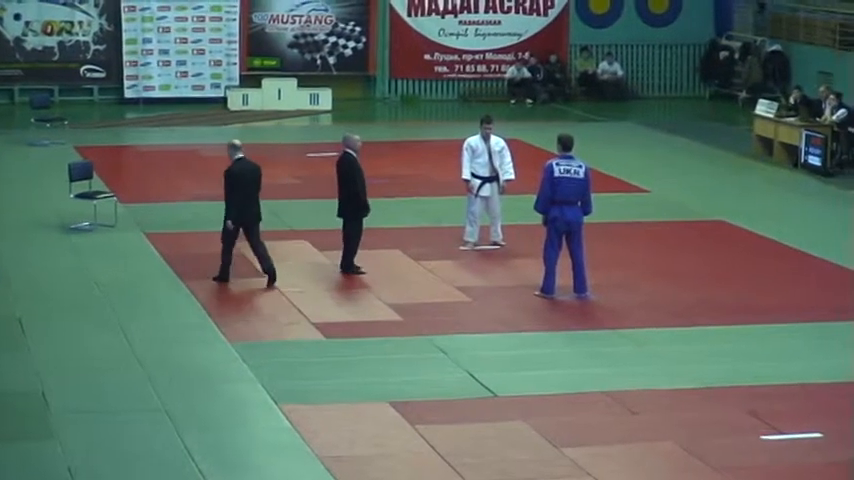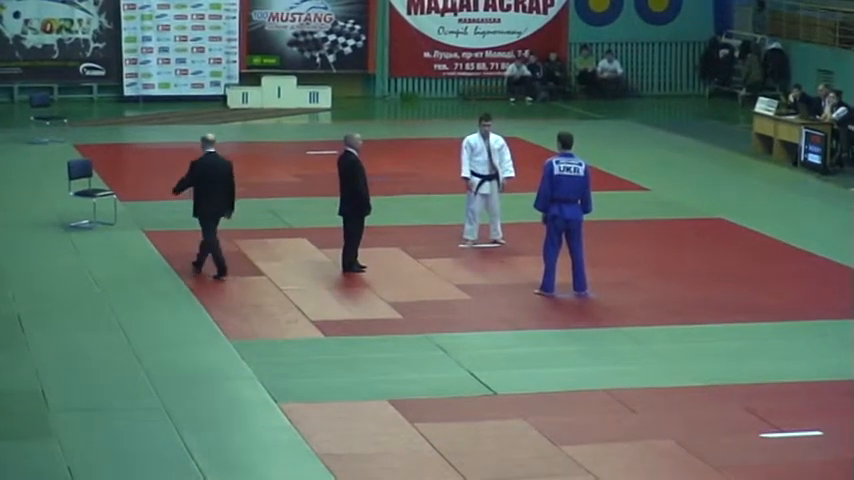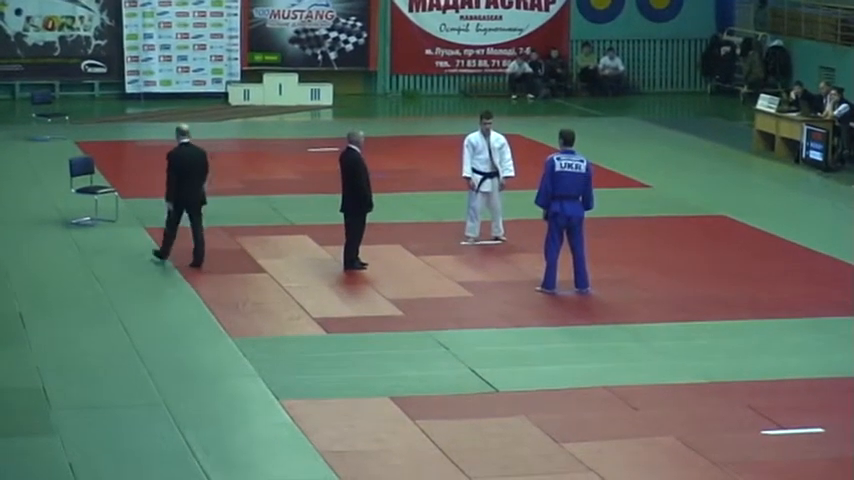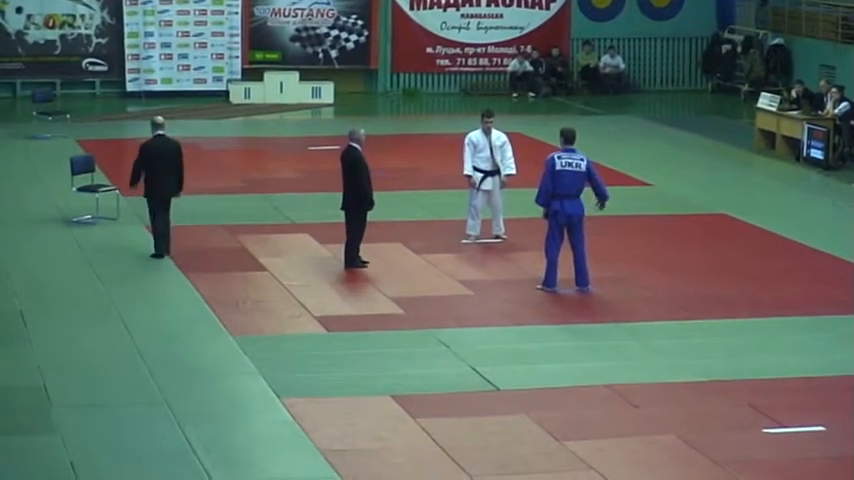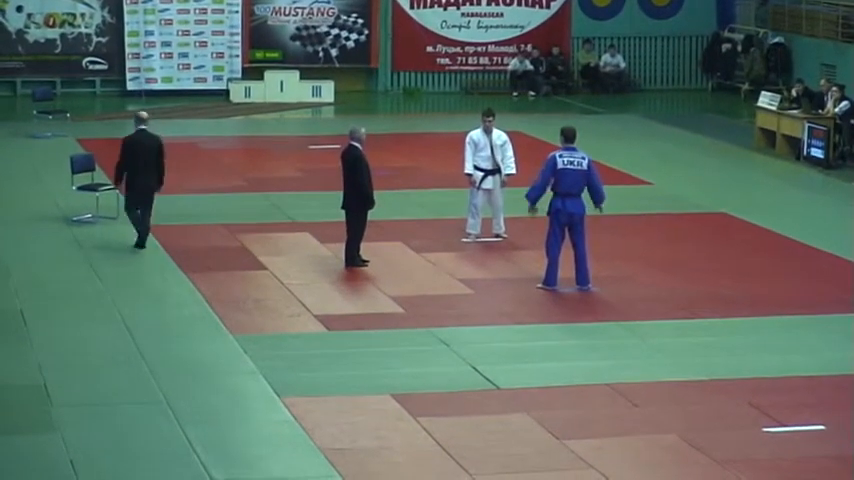
dt=0.4s
person 1, frame 1
left shoulder: (551, 166)
right shoulder: (582, 167)
left elbow: (545, 192)
right elbow: (586, 194)
left wrist: (543, 212)
right wrist: (584, 213)
left hip: (556, 213)
right hip: (575, 214)
left knee: (551, 252)
right knee: (577, 253)
left ankle: (548, 290)
right ankle: (581, 290)
person 1, frame 2
left shoulder: (551, 164)
right shoulder: (582, 165)
left elbow: (544, 190)
right elbow: (586, 193)
left wrist: (543, 211)
right wrist: (583, 211)
left hip: (556, 211)
right hip: (574, 212)
left knee: (551, 250)
right knee: (577, 251)
left ankle: (547, 288)
right ankle: (581, 288)
person 1, frame 3
left shoulder: (553, 160)
right shoulder: (584, 162)
left elbow: (546, 187)
right elbow: (588, 189)
left wrist: (545, 207)
right wrist: (585, 208)
left hip: (557, 208)
right hip: (576, 209)
left knee: (552, 247)
right knee: (578, 248)
left ankle: (549, 285)
right ankle: (583, 285)
person 1, frame 4
left shoulder: (553, 159)
right shoulder: (584, 160)
left elbow: (546, 185)
right elbow: (596, 183)
left wrist: (545, 206)
right wrist: (602, 198)
left hip: (558, 206)
right hip: (576, 207)
left knee: (553, 246)
right knee: (578, 246)
left ankle: (550, 283)
right ankle: (583, 283)
person 1, frame 5
left shoulder: (555, 157)
right shoulder: (585, 159)
left elbow: (542, 182)
right elbow: (595, 183)
left wrist: (532, 201)
right wrist: (598, 202)
left hip: (559, 205)
right hip: (577, 205)
left knee: (554, 245)
right knee: (579, 245)
left ankle: (550, 282)
right ankle: (584, 282)
person 2, frame 1
left shoulder: (231, 171)
right shoulder: (256, 167)
left elbow: (230, 196)
left wrist: (229, 218)
left hip: (237, 215)
right hip: (253, 213)
left knee: (227, 244)
right knee: (256, 243)
left ankle: (224, 275)
right ankle: (271, 273)
person 2, frame 2
left shoulder: (198, 164)
right shoulder: (226, 163)
left elbow: (187, 181)
right elbow: (231, 187)
left wrist: (176, 190)
right wrist: (230, 207)
left hip: (204, 207)
right hip: (220, 207)
left knee: (211, 237)
right knee: (209, 235)
left ankle: (221, 269)
right ankle: (199, 263)
person 2, frame 3
left shoulder: (174, 154)
right shoulder: (201, 152)
left elbow: (171, 179)
right elbow: (205, 173)
left wrist: (169, 200)
left hip: (179, 197)
right hip: (196, 196)
left knee: (172, 225)
right knee: (197, 227)
left ankle: (164, 252)
right ankle: (198, 259)
person 2, frame 4
left shoulder: (146, 146)
right shoulder: (175, 144)
left elbow: (138, 167)
right elbow: (180, 168)
left wrist: (133, 183)
right wrist: (179, 187)
left hip: (153, 189)
right hip: (170, 187)
left knee: (156, 218)
right knee: (165, 216)
left ankle: (160, 250)
right ankle: (166, 247)
person 2, frame 5
left shoulder: (128, 140)
right shoulder: (156, 140)
left elbow: (122, 162)
right elbow: (161, 163)
left wrist: (118, 180)
right wrist: (159, 182)
left hip: (134, 182)
right hip: (151, 182)
left knee: (131, 209)
right knee: (146, 211)
left ankle: (142, 233)
right ankle: (142, 240)
person 3, frame 1
left shoulder: (344, 159)
right shoulder: (350, 161)
right elbow: (356, 186)
right wrist: (364, 205)
left hip: (347, 203)
right hip: (353, 205)
left knee: (350, 234)
right knee: (353, 235)
left ankle: (347, 263)
right ankle: (348, 266)
person 3, frame 2
left shoulder: (344, 157)
right shoulder: (353, 160)
right elbow: (358, 185)
right wrist: (366, 204)
left hip: (348, 202)
right hip: (355, 204)
left knee: (352, 233)
right knee: (354, 234)
left ankle: (351, 261)
right ankle: (349, 264)
person 3, frame 3
left shoulder: (346, 154)
right shoulder: (355, 158)
right elbow: (361, 182)
right wrist: (368, 201)
left hip: (350, 200)
right hip: (357, 201)
left knee: (354, 231)
right knee: (355, 231)
left ankle: (352, 258)
right ankle: (350, 262)
person 3, frame 4
left shoulder: (347, 152)
right shoulder: (356, 156)
right elbow: (362, 181)
right wrist: (369, 199)
left hip: (351, 198)
right hip: (358, 200)
left knee: (354, 230)
right knee: (356, 230)
left ankle: (353, 256)
right ankle: (351, 260)
person 3, frame 5
left shoulder: (347, 151)
right shoulder: (357, 155)
right elbow: (362, 180)
right wrist: (369, 199)
left hip: (351, 197)
right hip: (358, 199)
left knee: (355, 228)
right knee: (356, 229)
left ankle: (354, 255)
right ankle: (351, 259)
person 4, frame 1
left shoulder: (499, 142)
right shoulder: (471, 142)
left elbow: (506, 161)
right elbow: (466, 162)
left wrist: (505, 180)
right wrist: (468, 181)
left hip: (493, 182)
right hip: (477, 182)
left knee: (495, 212)
right knee: (473, 212)
left ankle: (496, 238)
right ankle: (470, 239)
person 4, frame 2
left shoulder: (498, 140)
right shoulder: (470, 140)
left elbow: (505, 159)
right elbow: (465, 160)
left wrist: (505, 177)
right wrist: (467, 178)
left hip: (493, 180)
right hip: (476, 180)
left knee: (494, 210)
right knee: (473, 210)
left ankle: (496, 236)
right ankle: (469, 237)
person 4, frame 3
left shoulder: (499, 139)
right shoulder: (471, 139)
left elbow: (506, 158)
right elbow: (467, 159)
left wrist: (504, 177)
right wrist: (468, 178)
left hip: (494, 178)
right hip: (478, 178)
left knee: (496, 208)
right knee: (474, 207)
left ankle: (498, 234)
right ankle: (471, 235)
person 4, frame 4
left shoulder: (501, 137)
right shoulder: (472, 137)
left elbow: (507, 156)
right elbow: (468, 157)
left wrist: (506, 175)
right wrist: (469, 176)
left hip: (495, 176)
right hip: (479, 176)
left knee: (497, 206)
right knee: (475, 205)
left ankle: (498, 232)
right ankle: (472, 233)
person 4, frame 5
left shoulder: (502, 136)
right shoulder: (473, 136)
left elbow: (508, 156)
right elbow: (469, 156)
left wrist: (506, 174)
right wrist: (470, 175)
left hip: (496, 175)
right hip: (479, 175)
left knee: (497, 204)
right knee: (475, 204)
left ankle: (499, 231)
right ankle: (472, 232)
